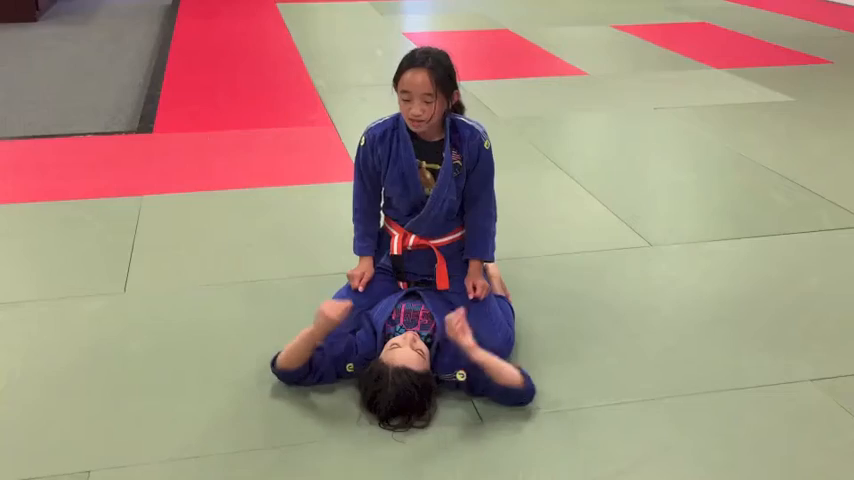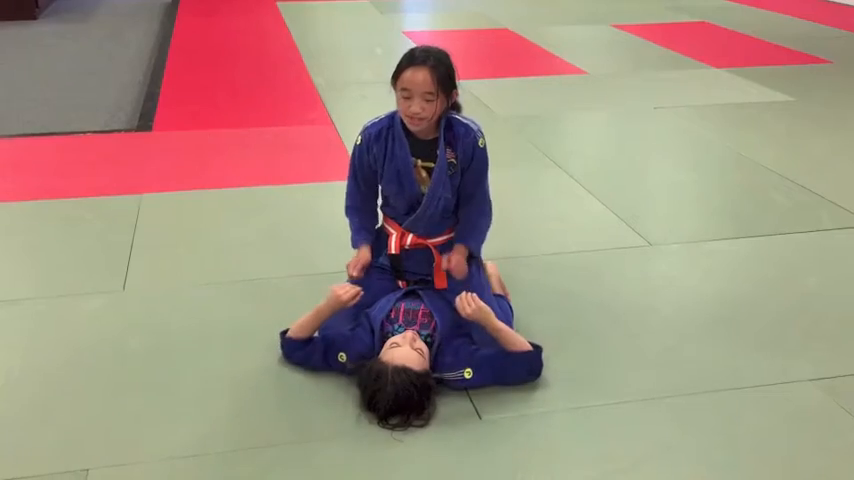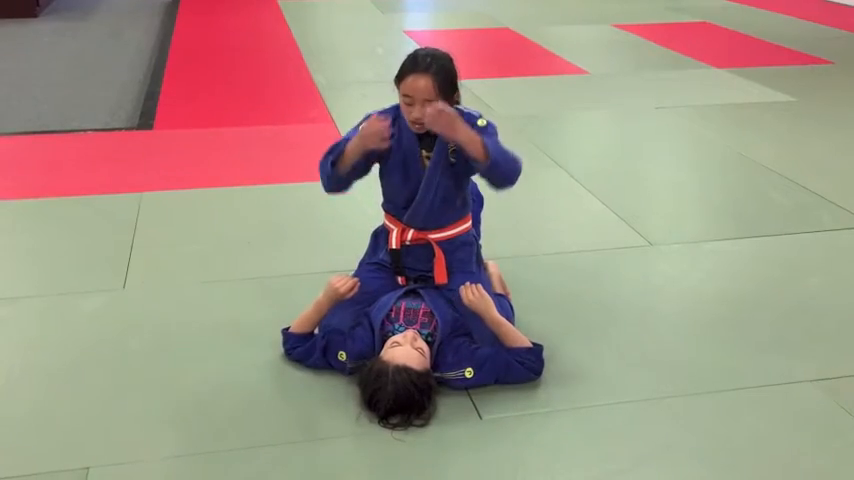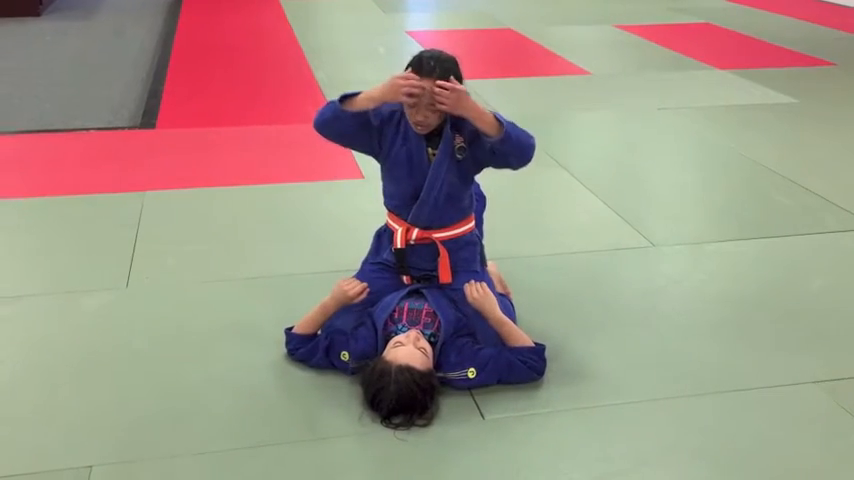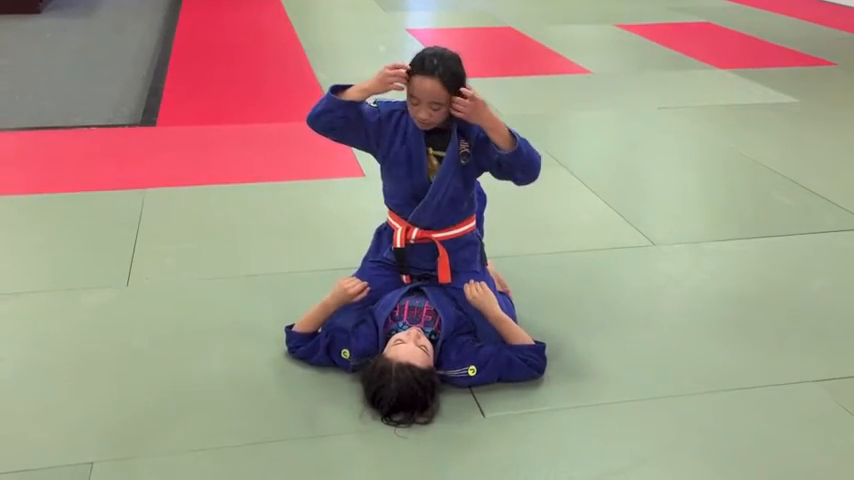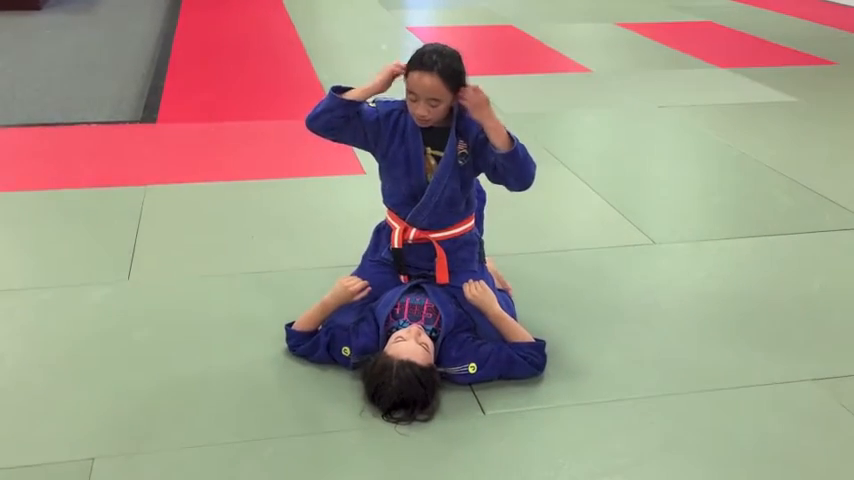
dt=0.3s
person 1, frame 1
left shoulder: (473, 140)
right shoulder: (376, 139)
left elbow: (481, 207)
right elbow: (365, 202)
left wrist: (475, 266)
right wrist: (365, 258)
left hip: (453, 252)
right hip: (395, 251)
person 1, frame 2
left shoulder: (467, 139)
right shoulder: (374, 137)
left elbow: (476, 202)
right elbow: (361, 196)
left wrist: (462, 250)
right wrist: (362, 245)
left hip: (451, 248)
right hip: (392, 249)
person 1, frame 3
left shoulder: (468, 125)
right shoulder: (382, 124)
left elbow: (507, 173)
right elbow: (332, 178)
left wrist: (461, 135)
right wrist: (359, 144)
left hip: (453, 248)
right hip: (395, 244)
left knee: (490, 337)
person 1, frame 4
left shoulder: (469, 130)
right shoulder: (388, 123)
left elbow: (521, 153)
right elbow: (326, 123)
left wrist: (474, 112)
right wrist: (378, 97)
left hip: (456, 252)
right hip: (396, 247)
person 1, frame 5
left shoulder: (474, 132)
right shoulder: (387, 120)
left elbow: (527, 170)
right elbow: (320, 120)
left wrist: (489, 121)
right wrist: (369, 88)
left hip: (457, 250)
right hip: (397, 244)
person 1, frame 6
left shoulder: (474, 129)
right shoulder: (387, 120)
left elbow: (521, 178)
right elbow: (319, 121)
left wrist: (489, 121)
right wrist: (372, 89)
left hip: (456, 251)
right hip: (395, 245)
left ankle: (484, 272)
person 2, frame 1
left shoulder: (362, 353)
right shoulder: (450, 364)
left elbow: (285, 369)
right elbow: (521, 390)
left wrist: (317, 330)
right wrist: (473, 350)
right ankle: (490, 274)
person 2, frame 2
left shoulder: (359, 352)
right shoulder: (452, 364)
left elbow: (294, 346)
right elbow: (529, 363)
left wrist: (327, 306)
right wrist: (489, 321)
right ankle: (488, 273)
person 2, frame 3
left shoulder: (358, 352)
right shoulder: (452, 365)
left elbow: (296, 343)
right elbow: (530, 362)
left wrist: (326, 299)
right wrist: (489, 314)
right ankle: (489, 273)
person 2, frame 4
left shoulder: (360, 351)
right shoulder: (455, 365)
left elbow: (298, 343)
right elbow: (533, 362)
left wrist: (332, 302)
right wrist: (493, 313)
person 2, frame 5
left shoulder: (361, 349)
right shoulder: (456, 363)
left elbow: (299, 341)
right elbow: (533, 360)
left wrist: (332, 301)
right wrist: (493, 311)
person 2, frame 6
left shoulder: (361, 346)
right shoulder: (457, 361)
left elbow: (299, 339)
right elbow: (533, 357)
left wrist: (331, 300)
right wrist: (492, 309)
